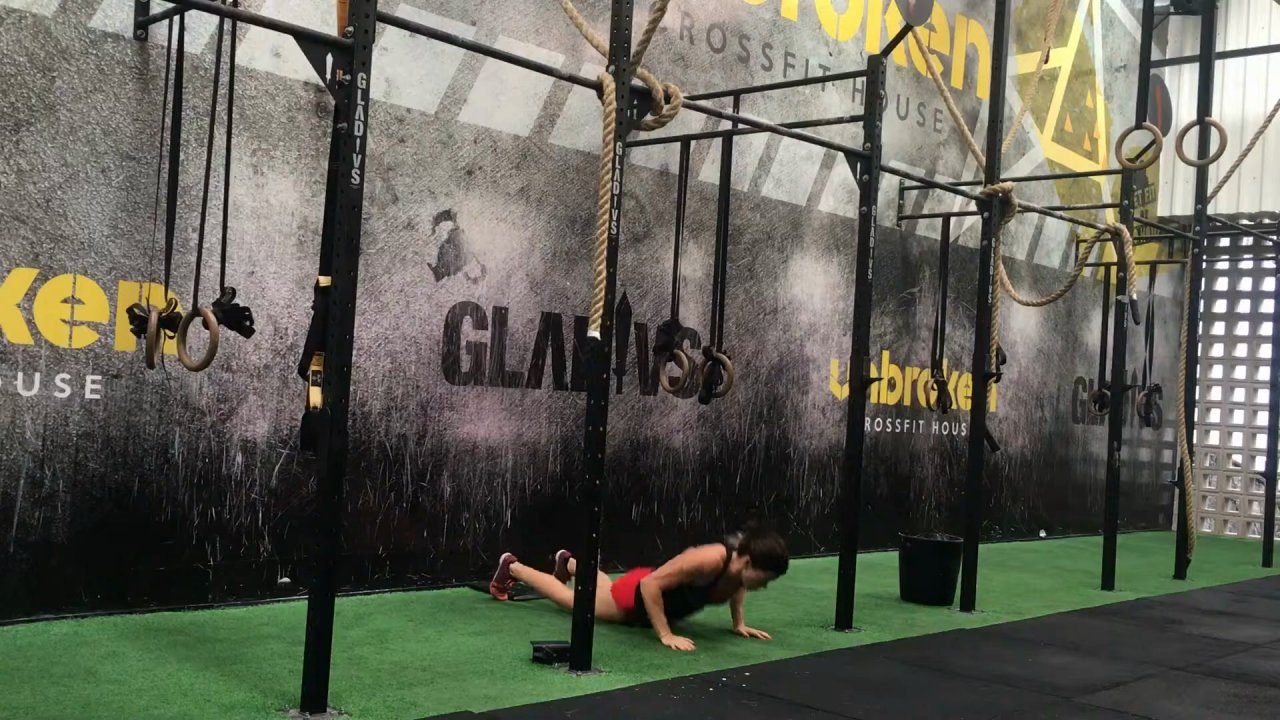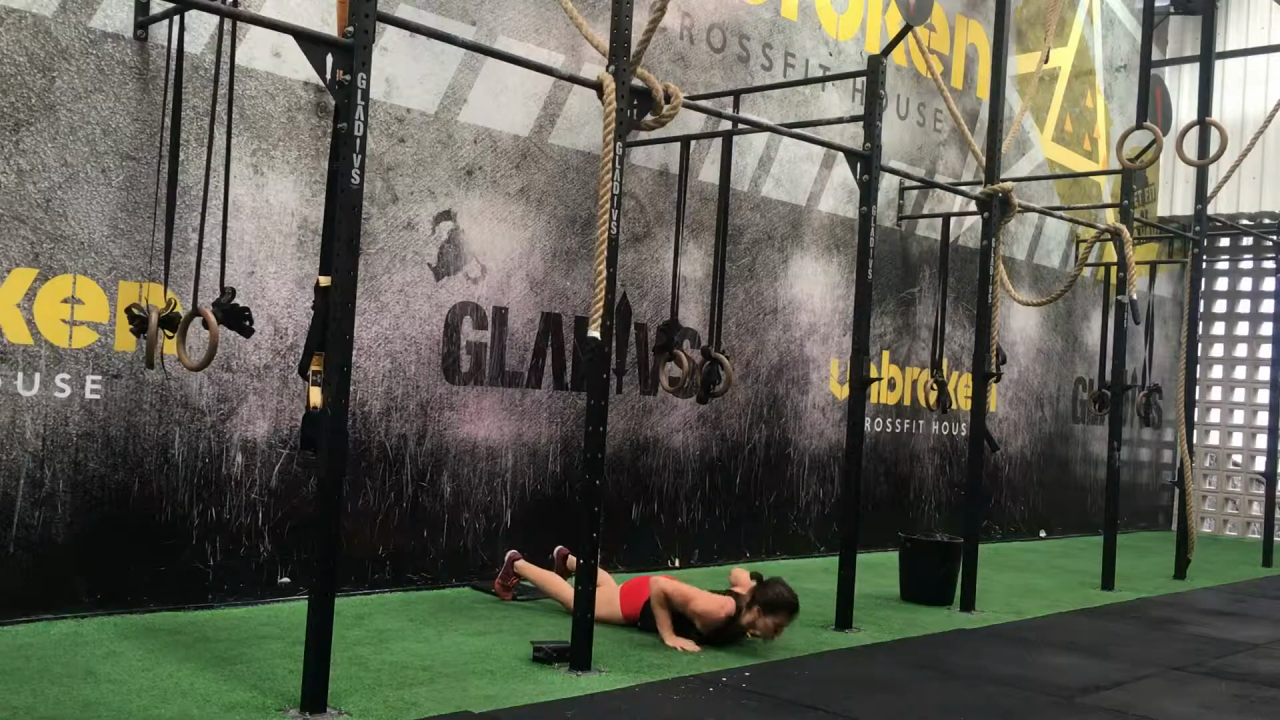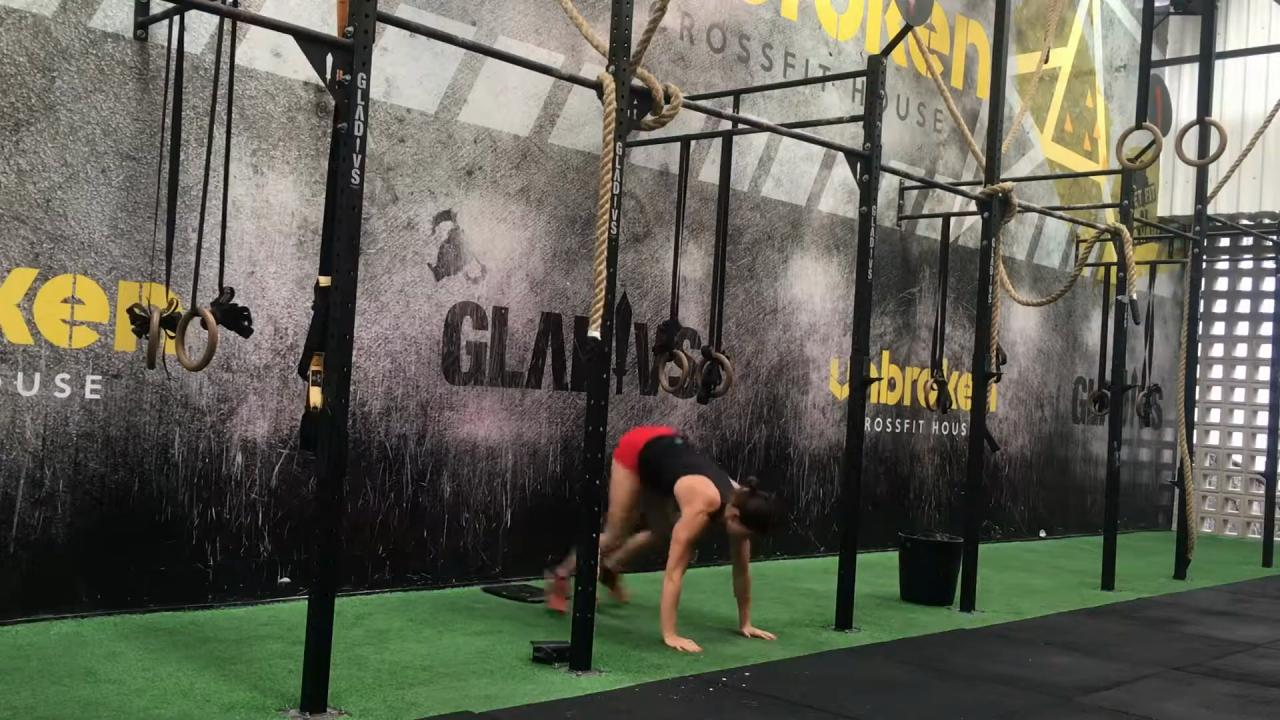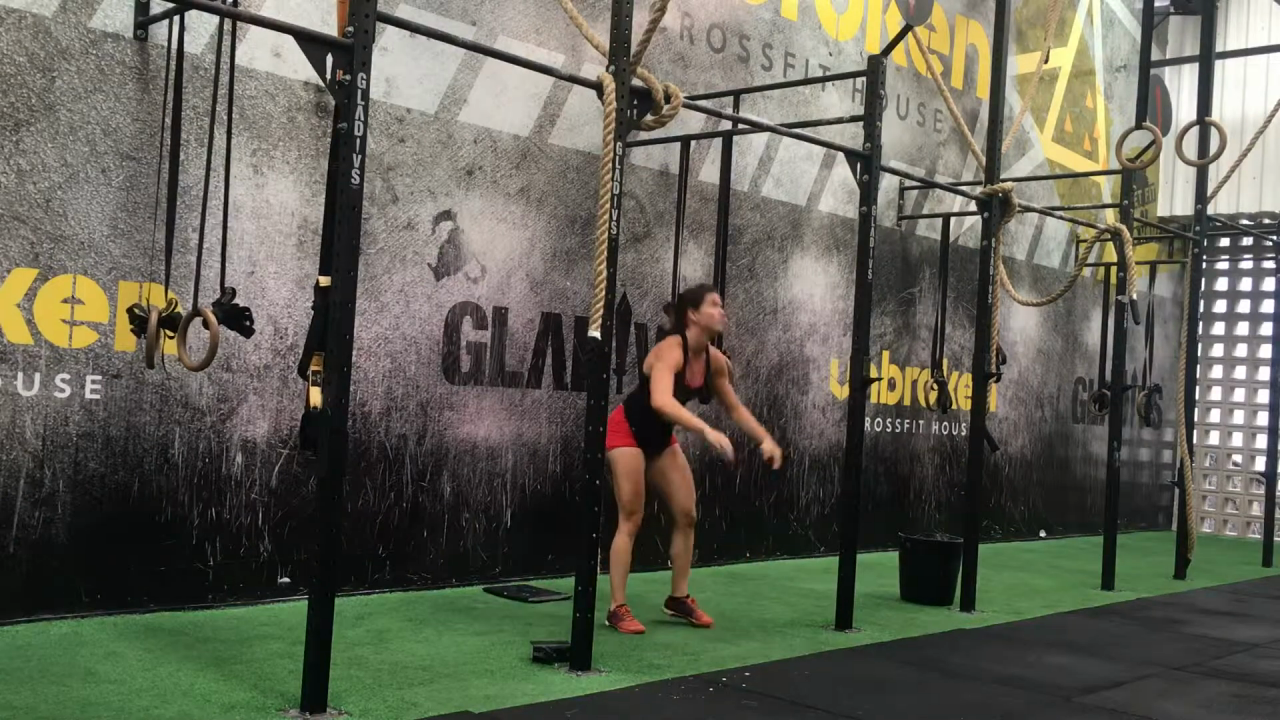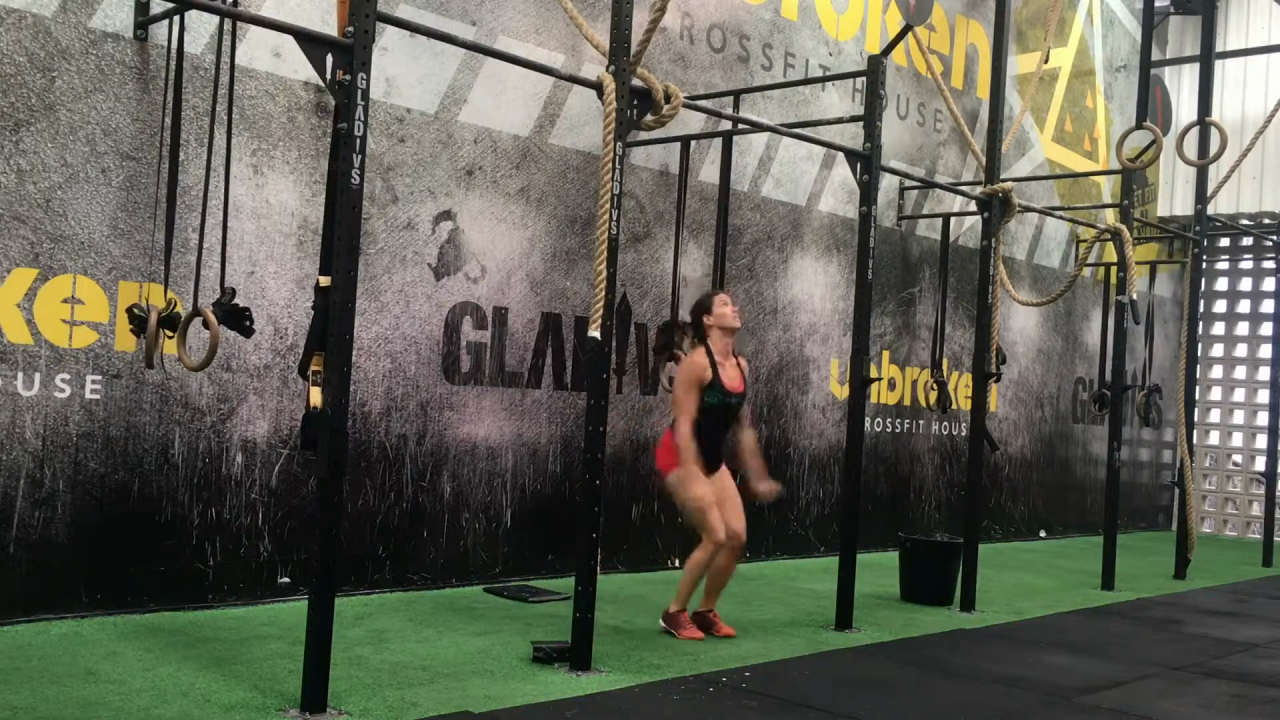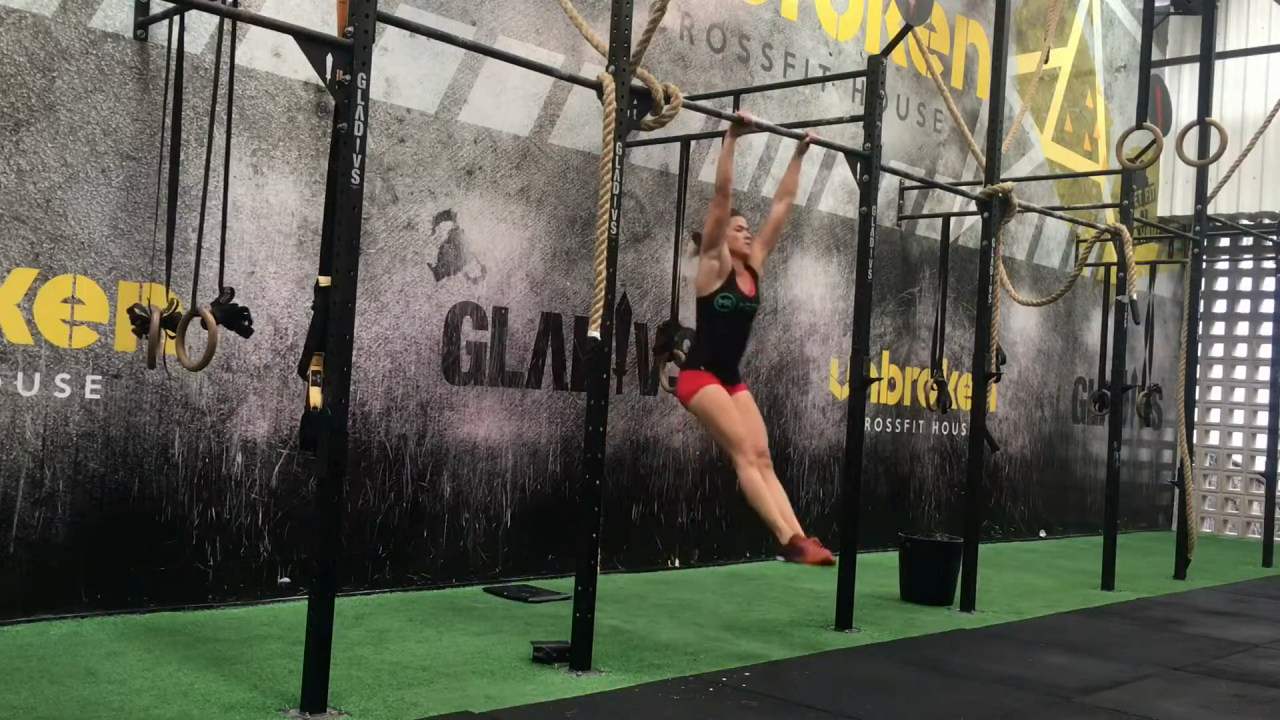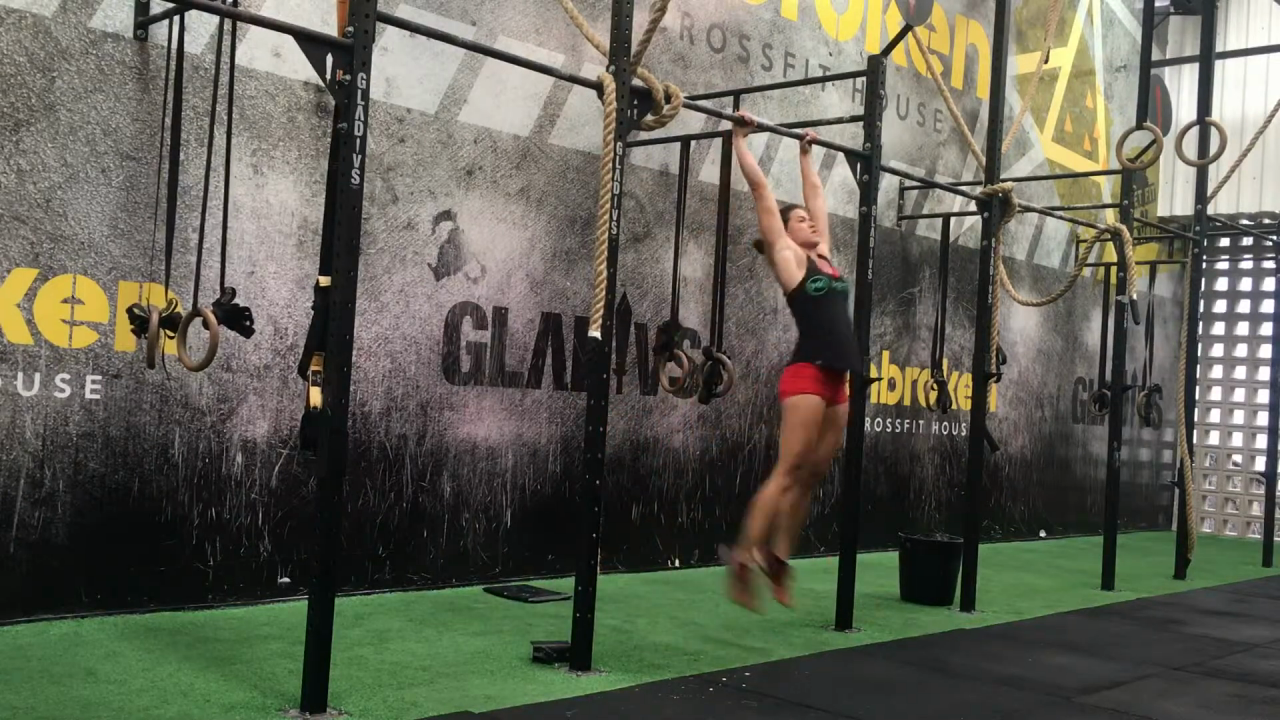
dt=0.7s
person 1, frame 1
left shoulder: (742, 564)
right shoulder: (708, 561)
right elbow: (649, 585)
left wrist: (739, 624)
right wrist: (666, 636)
left hip: (658, 589)
right hip: (633, 599)
left knee: (606, 585)
right knee: (570, 599)
left ankle: (568, 563)
right ankle: (511, 567)
person 1, frame 2
left shoulder: (752, 597)
right shoulder: (718, 611)
left elbow: (735, 573)
right elbow: (657, 583)
left wrist: (745, 626)
right wrist: (669, 636)
left hip: (661, 597)
right hip: (641, 604)
left knee: (612, 586)
right knee: (574, 598)
left ankle: (566, 558)
right ankle: (517, 564)
person 1, frame 3
left shoulder: (743, 504)
right shoulder: (702, 506)
left elbow: (741, 568)
right elbow: (675, 570)
left wrist: (745, 623)
right wrist: (669, 634)
left hip: (668, 443)
right hip: (639, 447)
left knee: (662, 531)
right knee: (618, 535)
left ankle: (610, 567)
right ankle: (563, 575)
person 1, frame 4
left shoulder: (715, 360)
right shoulder: (671, 349)
left elbow: (735, 408)
right elbow: (661, 401)
left wrist: (765, 440)
right wrist: (707, 431)
left hip: (662, 438)
right hip: (628, 431)
left knee: (686, 515)
right knee: (631, 518)
left ankle: (679, 597)
right ankle: (617, 609)
person 1, frame 5
left shoulder: (739, 365)
right shoulder: (697, 361)
left elbow: (743, 427)
right elbow: (683, 424)
left wrist: (758, 475)
right wrist: (692, 477)
left hip: (711, 461)
right hip: (681, 455)
left knee: (737, 536)
right knee: (717, 537)
left ankle: (705, 611)
right ankle: (675, 612)
person 1, frame 6
left shoulder: (754, 263)
right shoulder: (714, 264)
left elbow: (784, 203)
right elbow: (722, 196)
left wrist: (800, 154)
right wrist: (732, 138)
left hip: (732, 379)
right hip: (700, 376)
left knee: (762, 458)
right knee: (747, 453)
left ankle: (798, 537)
right ankle: (791, 540)
person 1, frame 7
left shoulder: (823, 256)
right shoulder: (788, 256)
left elbow: (815, 196)
right elbow: (760, 190)
left wrist: (805, 154)
right wrist: (740, 140)
left hip: (834, 382)
right hip: (808, 375)
left knee: (810, 478)
right knee: (789, 475)
left ankle: (776, 558)
right ankle: (743, 556)
